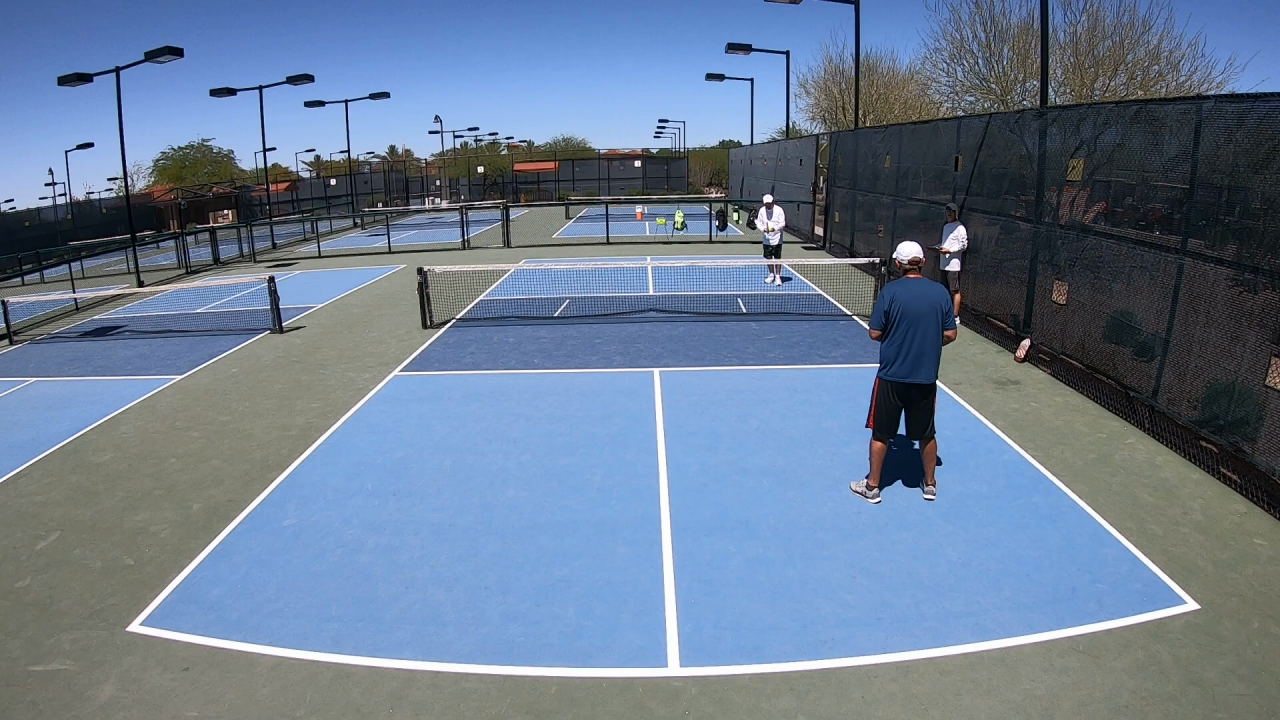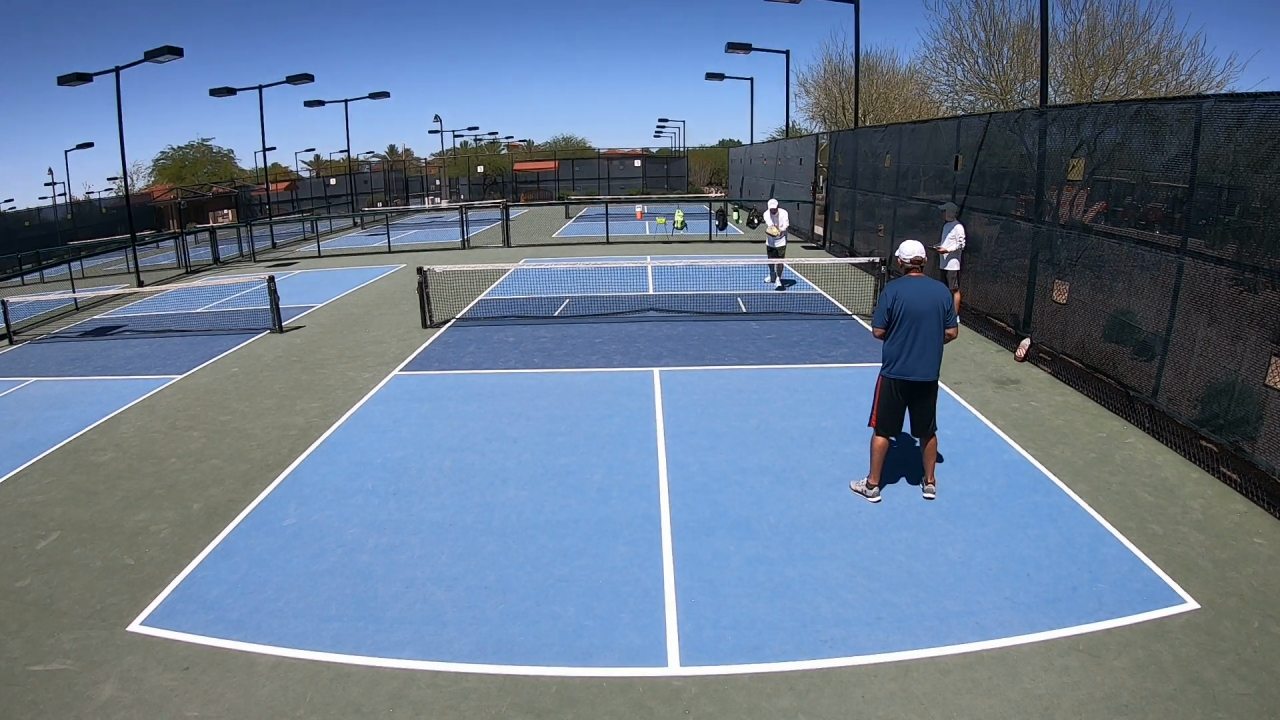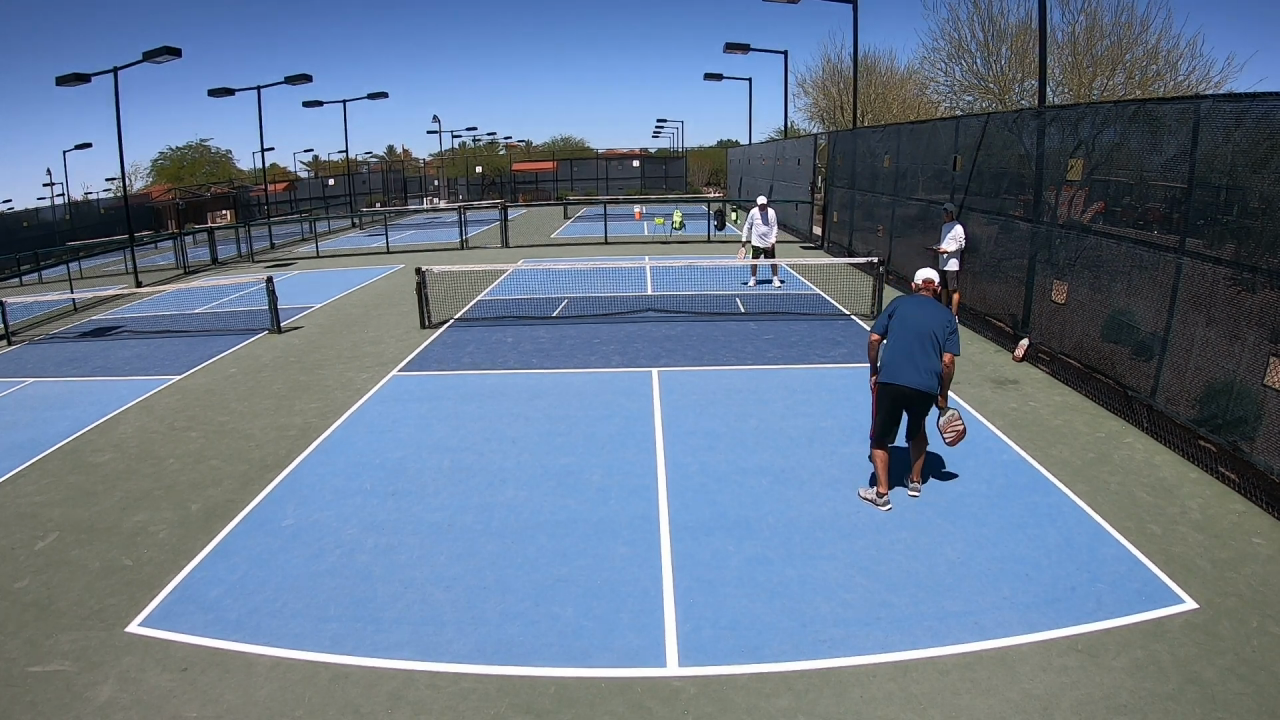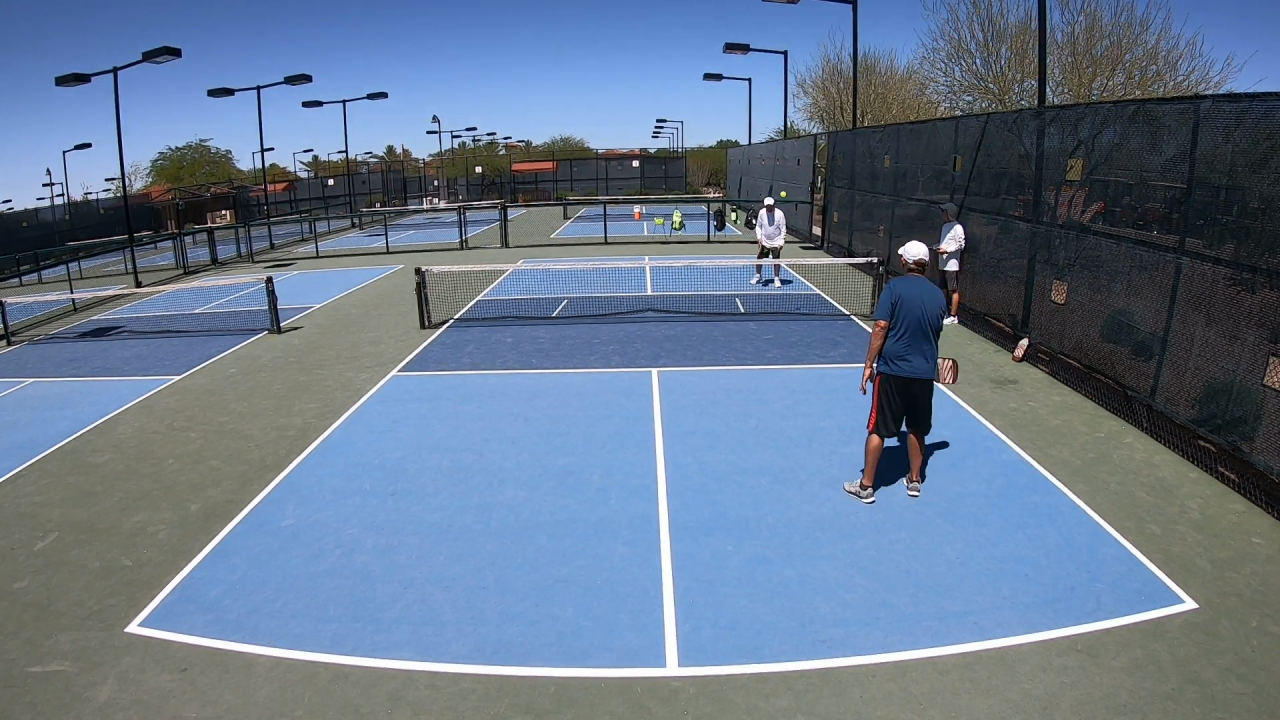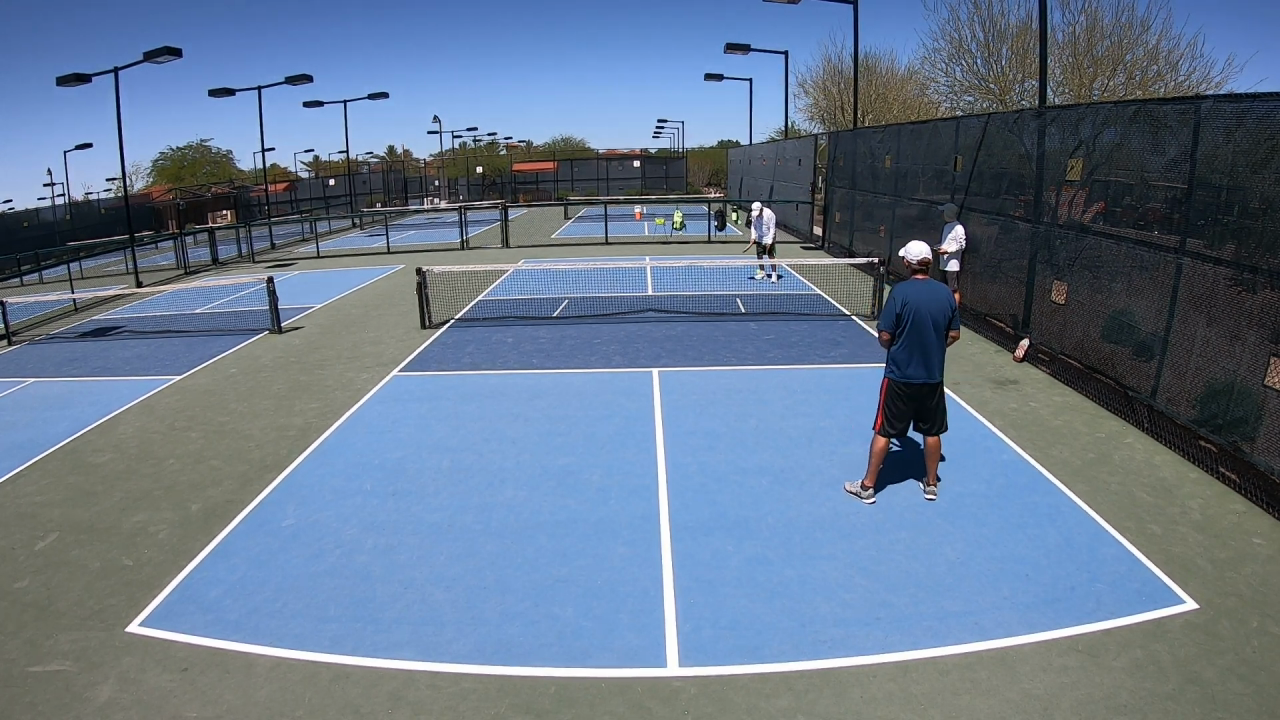
dt=1s
person 1, frame 1
left shoulder: (891, 291)
right shoulder: (941, 293)
left elbow: (875, 333)
right elbow: (950, 335)
left hip: (891, 376)
right hip: (926, 377)
left knee: (881, 433)
right knee: (926, 434)
left ankle: (872, 486)
right ankle: (929, 484)
person 1, frame 2
left shoulder: (893, 289)
right shoulder: (942, 291)
left elbow: (878, 332)
right elbow: (951, 333)
left hip: (895, 373)
right hip: (929, 374)
left knee: (882, 430)
right knee: (927, 431)
left ankle: (872, 484)
right ankle: (929, 482)
person 1, frame 3
left shoulder: (899, 303)
right shoulder: (947, 316)
left elbow: (874, 339)
right elbow: (947, 363)
left wrist: (874, 371)
right wrist: (943, 396)
left hip: (891, 380)
right hip: (927, 386)
left knee: (879, 438)
right knee: (917, 430)
left ankle: (881, 493)
right ankle: (915, 481)
person 1, frame 4
left shoulder: (895, 286)
right shoulder: (938, 294)
left elbow: (880, 327)
left wrist: (869, 365)
left hip: (892, 370)
right hip: (924, 373)
left knee: (878, 430)
right knee: (917, 428)
left ankle: (866, 486)
right ankle: (914, 480)
person 1, frame 5
left shoulder: (901, 291)
right shoulder: (945, 293)
left elbow: (885, 337)
right elbow: (954, 334)
left wrist: (890, 345)
left hip: (900, 375)
right hip: (933, 376)
left knee: (884, 431)
right knee: (932, 431)
left ankle: (867, 486)
right ankle: (931, 484)
